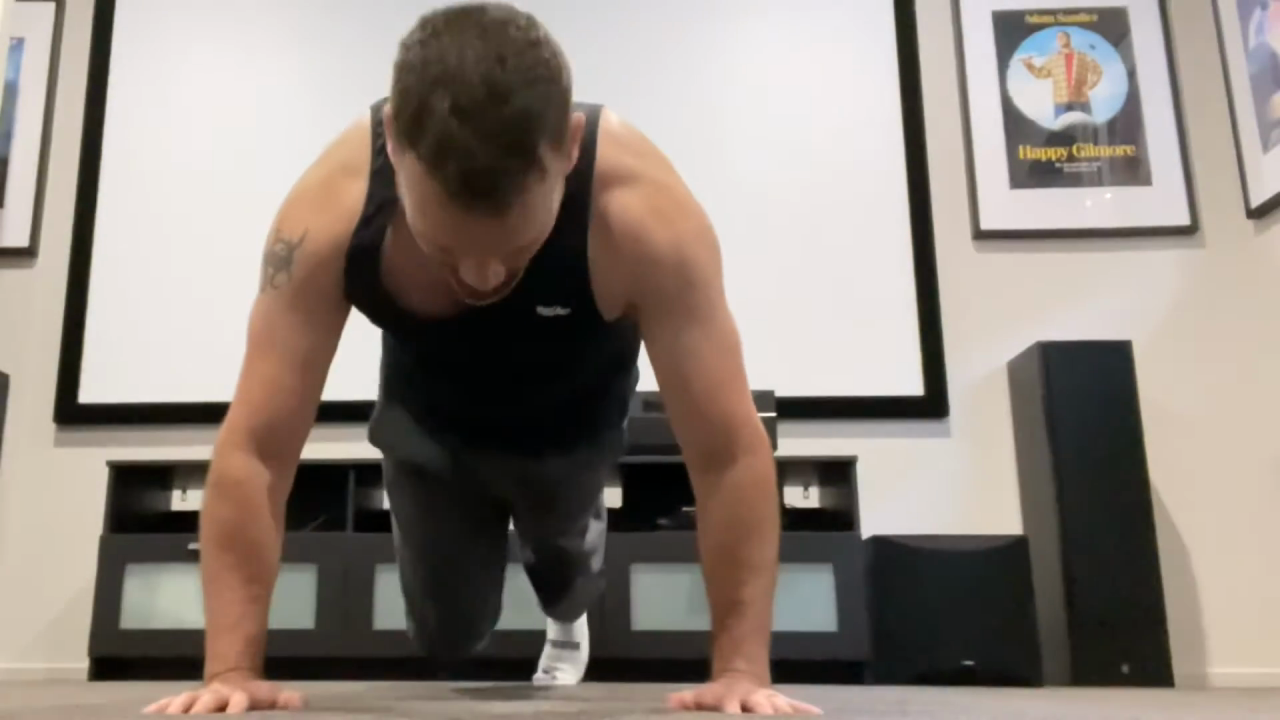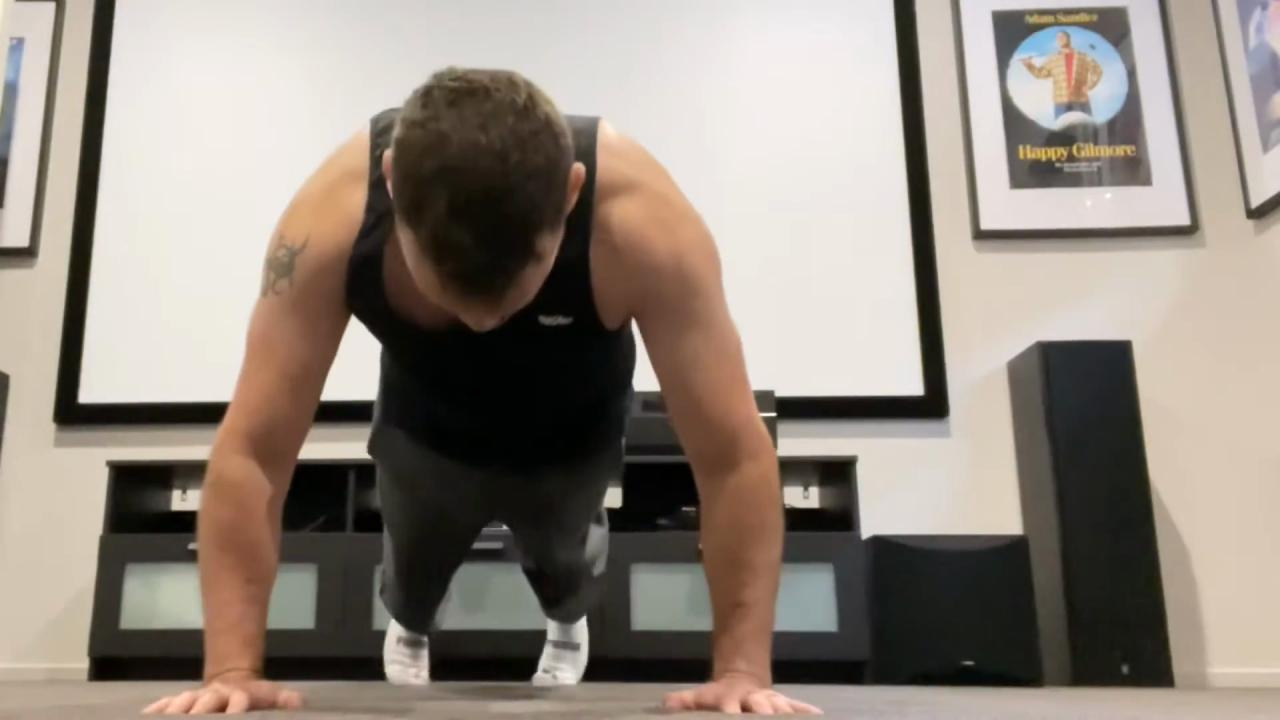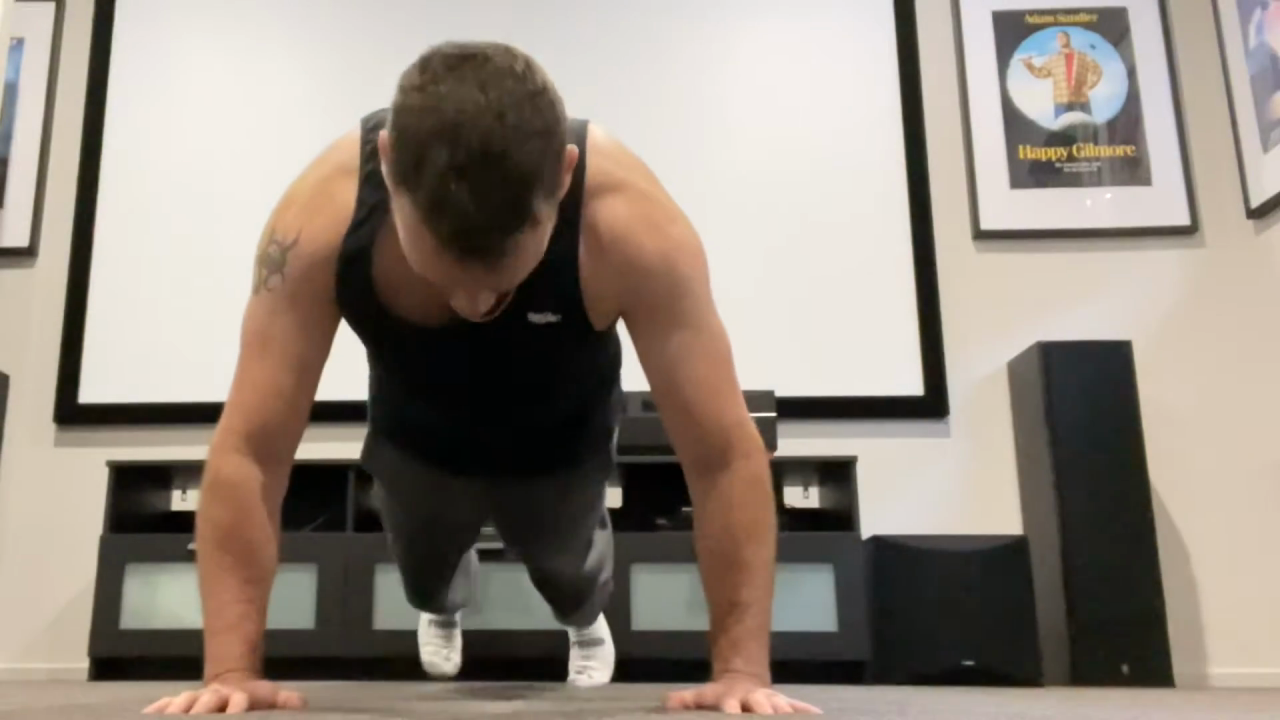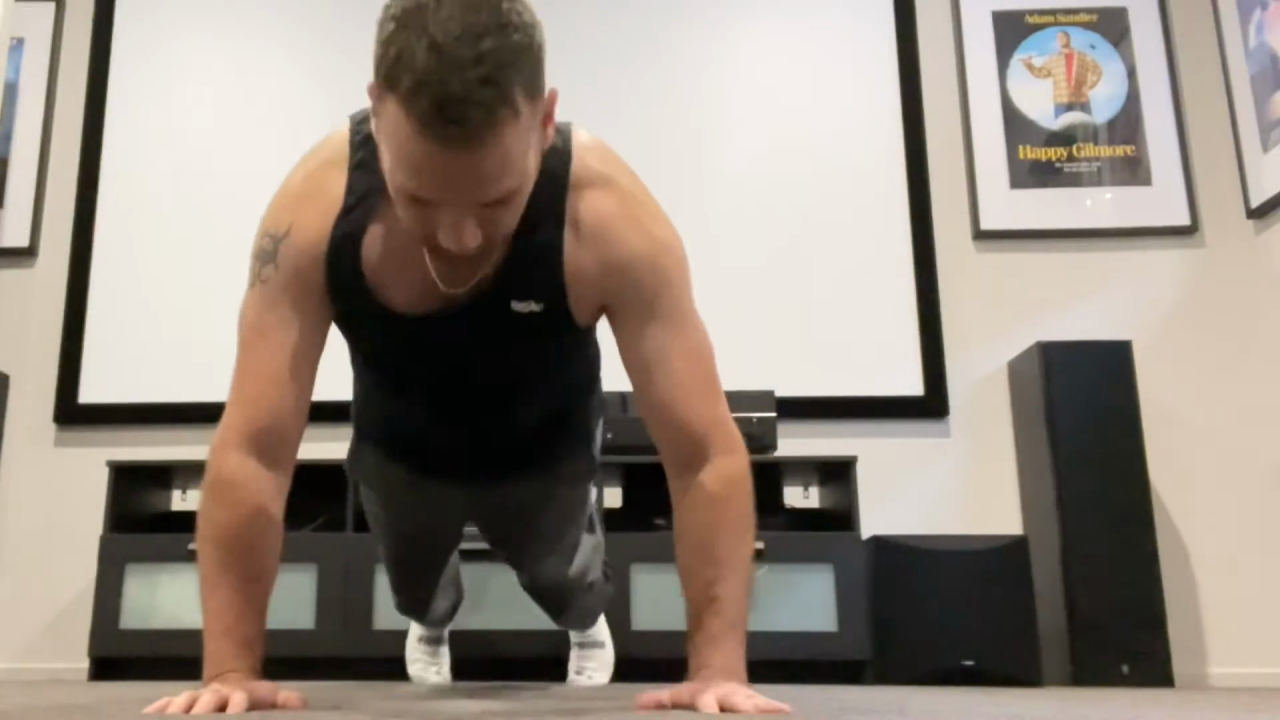
dt=0.4s
person 1, frame 1
left shoulder: (641, 210)
right shoulder: (334, 206)
left elbow: (731, 452)
right elbow: (254, 449)
left hip: (575, 420)
right hip: (428, 418)
left knee: (563, 544)
right knee: (447, 629)
left ankle: (567, 623)
right ankle: (458, 622)
person 1, frame 2
left shoulder: (641, 220)
right shoulder: (334, 213)
left elbow: (735, 455)
right elbow: (251, 452)
left hip: (573, 436)
right hip: (422, 430)
left knee: (565, 559)
right knee: (413, 567)
left ankle: (565, 621)
right ankle: (409, 628)
person 1, frame 3
left shoulder: (628, 223)
right shoulder: (323, 211)
left elbow: (724, 458)
right elbow: (249, 453)
left hip: (562, 447)
right hip: (413, 438)
left knee: (571, 570)
right knee: (426, 570)
left ankle: (587, 625)
right ankle: (443, 609)
person 1, frame 4
left shoulder: (608, 215)
right shoulder: (317, 202)
left elbow: (706, 455)
right elbow: (250, 452)
left hip: (543, 447)
right hip: (396, 446)
left knee: (560, 575)
right knee: (414, 575)
left ankle: (587, 627)
right ankle: (430, 623)
